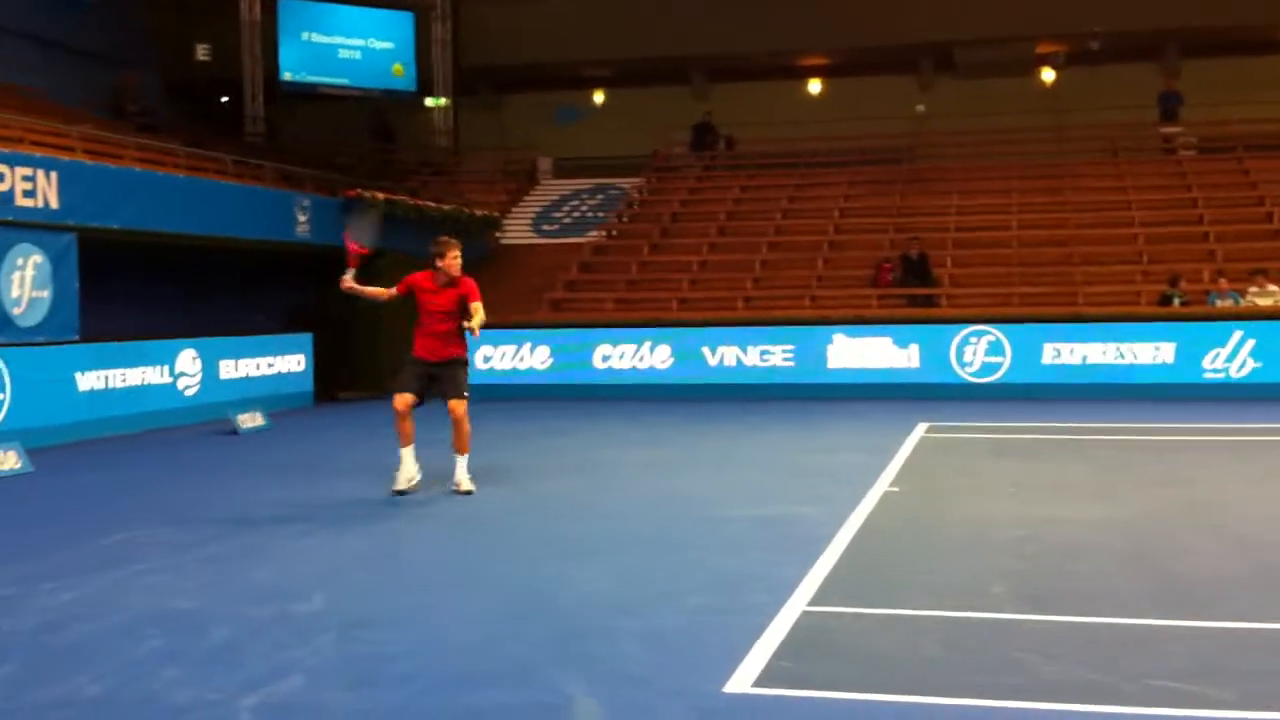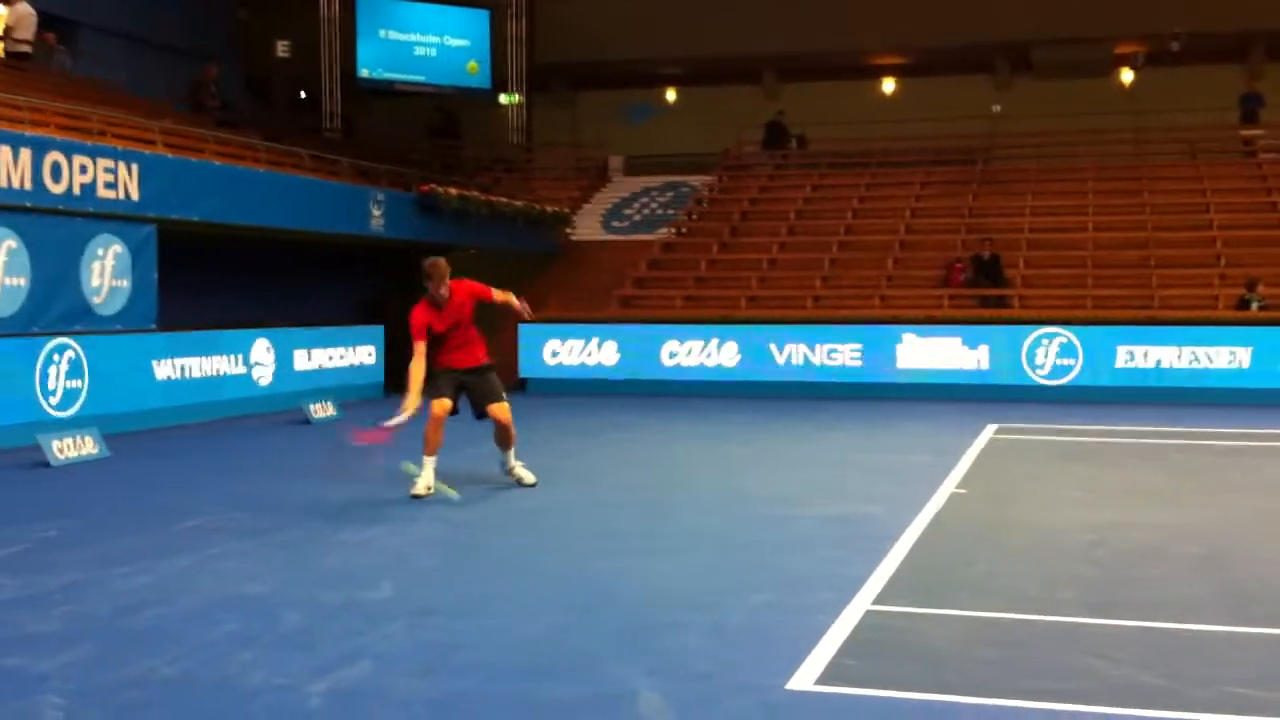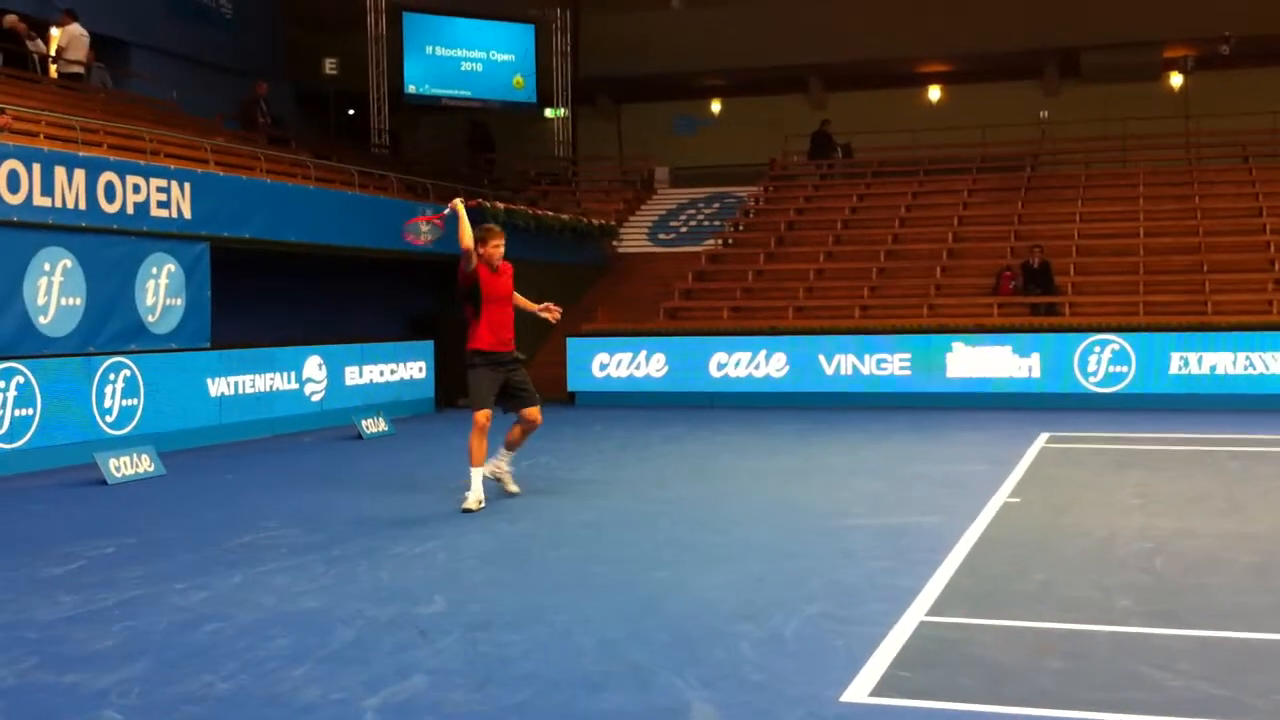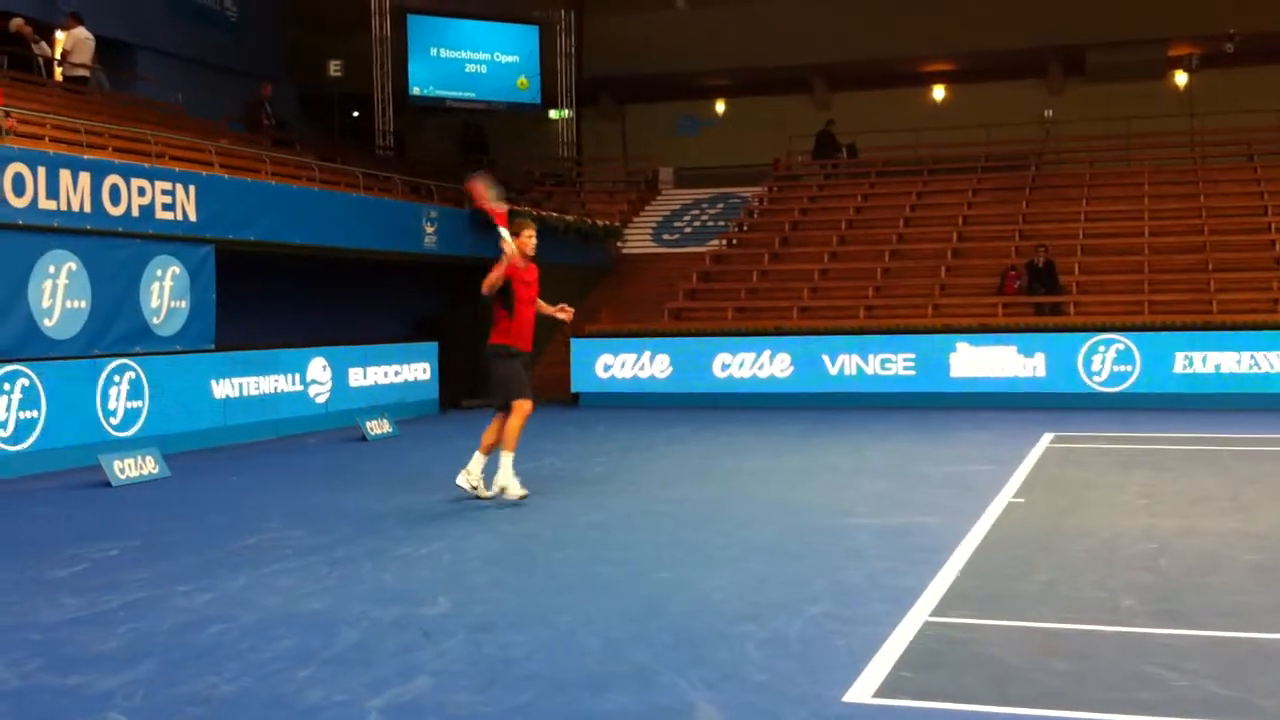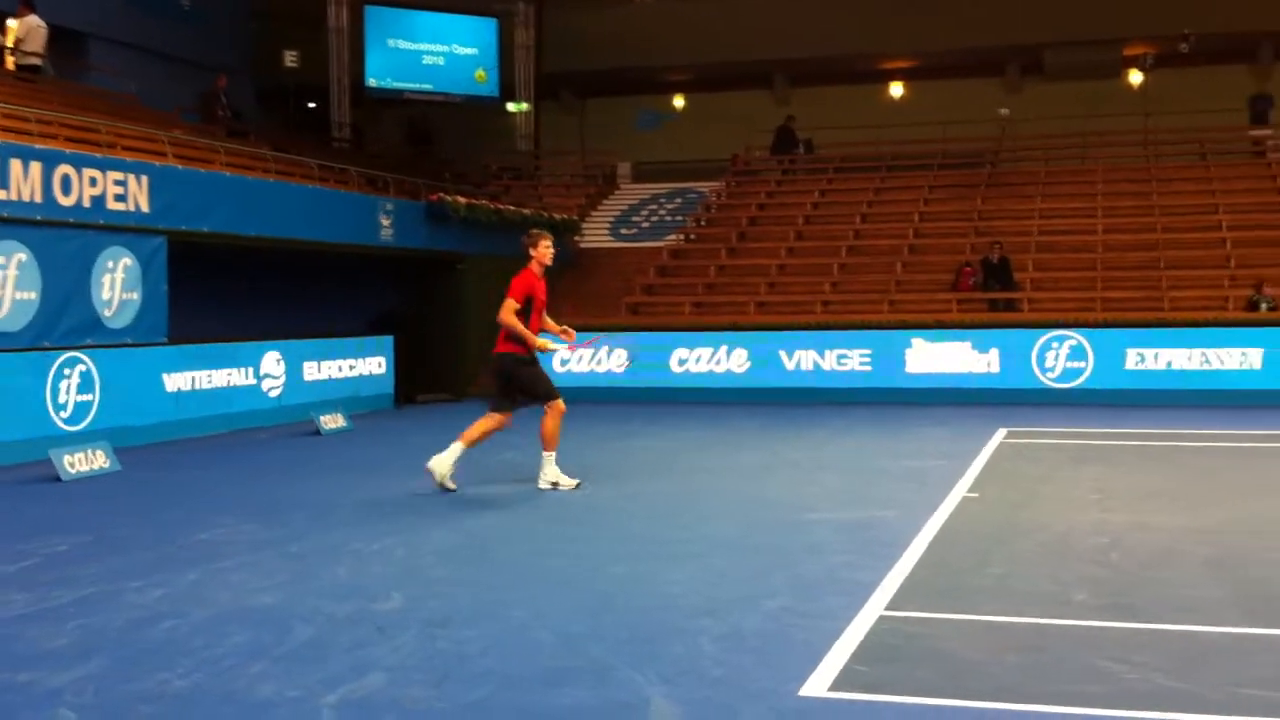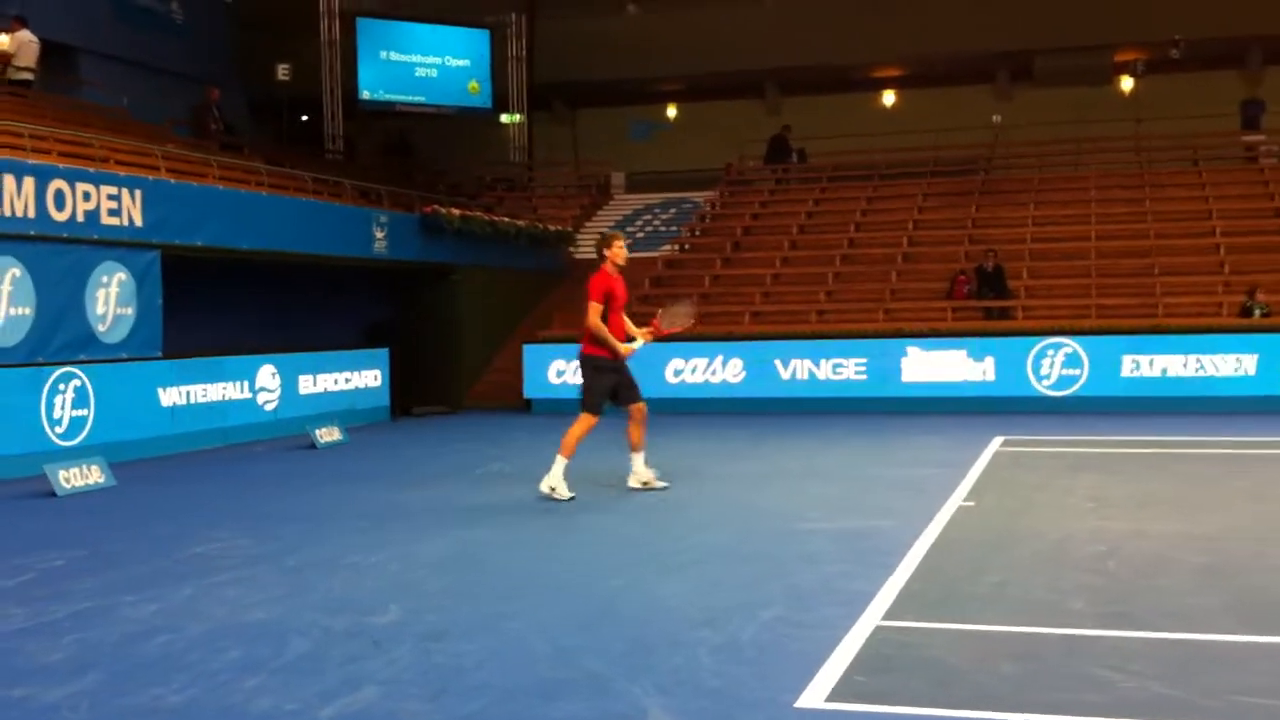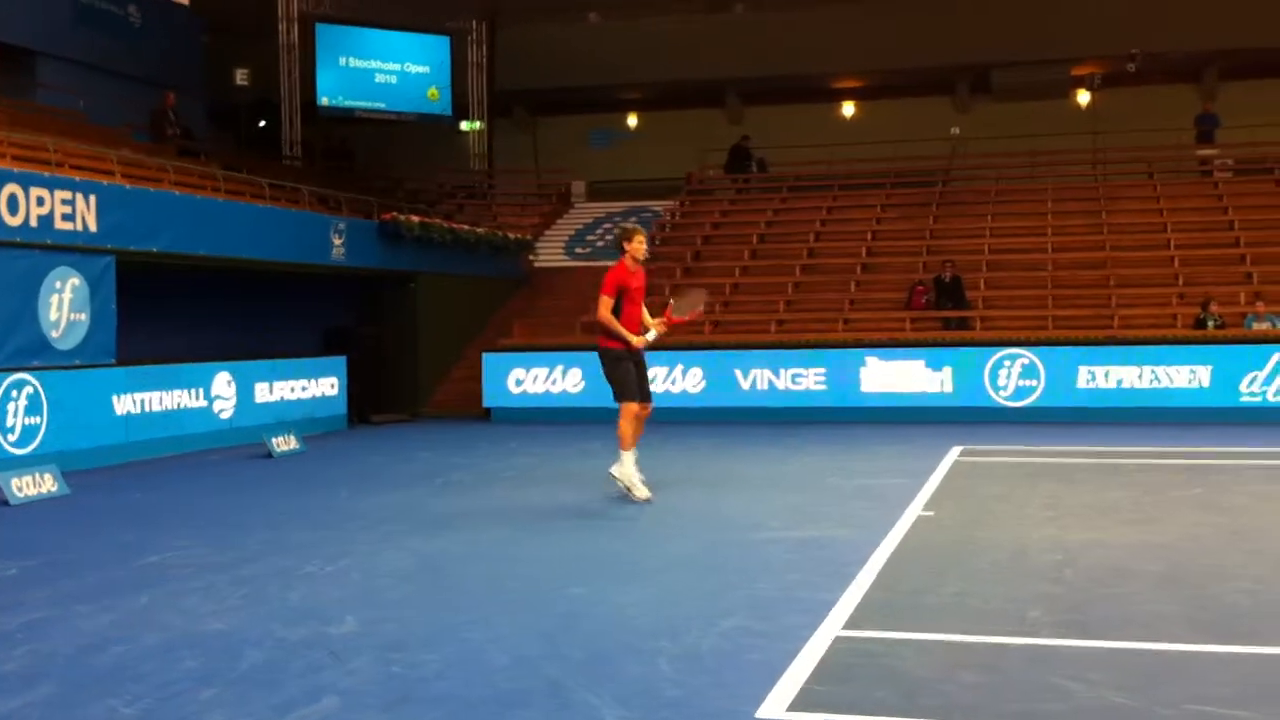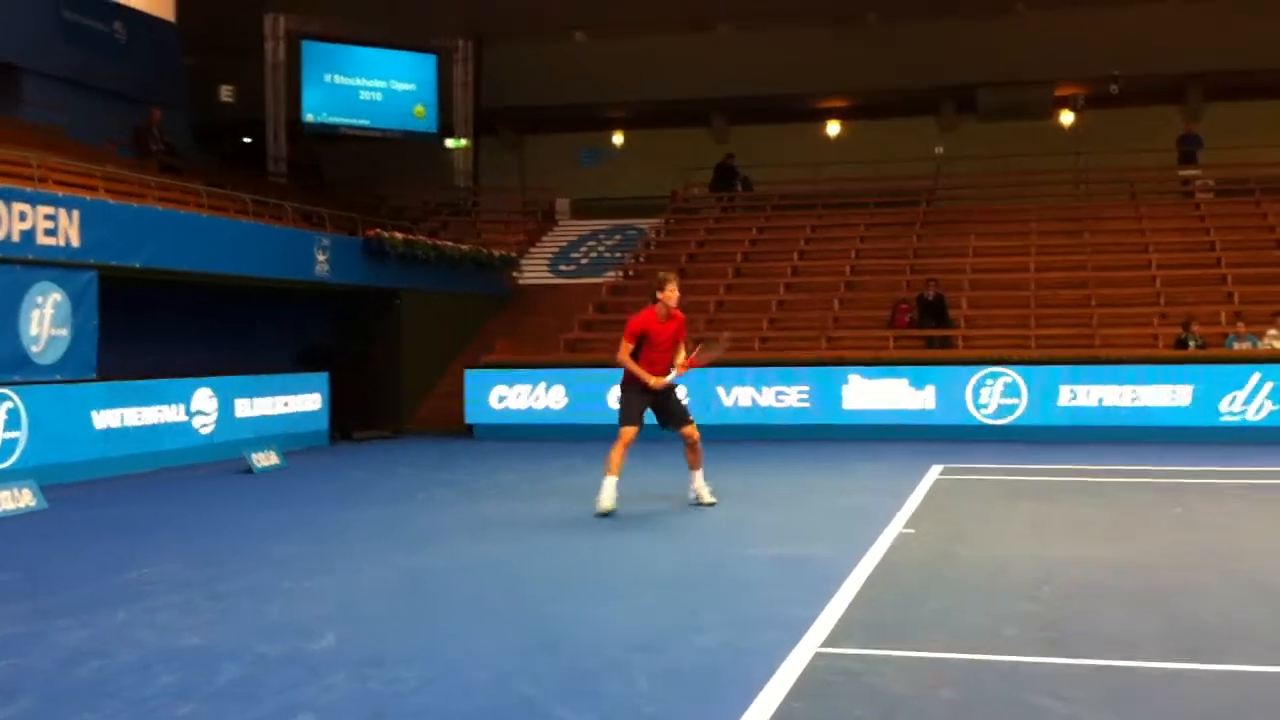
dt=0.4s
person 1, frame 1
left shoulder: (466, 285)
right shoulder: (416, 281)
left elbow: (479, 313)
right elbow: (388, 294)
left wrist: (474, 324)
right wrist: (357, 288)
left hip: (453, 360)
right hip: (421, 359)
left knee: (458, 411)
right knee: (401, 405)
left ankle: (461, 474)
right ankle: (408, 468)
person 1, frame 2
left shoulder: (468, 288)
right shoulder: (420, 314)
left elbow: (502, 297)
right elbow: (419, 358)
left wrist: (515, 302)
right wrist: (413, 396)
left hip: (479, 366)
right hip: (445, 370)
left knee: (503, 418)
right knee: (438, 411)
left ankle: (511, 464)
right ankle: (427, 476)
person 1, frame 3
left shoulder: (506, 269)
right shoulder: (470, 271)
right elbow: (465, 247)
left wrist: (537, 309)
right wrist: (460, 211)
left hip: (509, 358)
right hip: (481, 360)
left knee: (532, 418)
right knee: (481, 420)
left ankle: (498, 465)
right ankle: (476, 490)
person 1, frame 4
left shoulder: (533, 270)
right shoulder: (506, 269)
right elbow: (487, 289)
left wrist: (553, 311)
right wrist: (505, 261)
left hip: (521, 352)
right hip: (503, 350)
left knee: (505, 415)
right knee: (522, 406)
left ankle: (472, 473)
right ankle: (505, 476)
person 1, frame 5
left shoulder: (539, 280)
right shoulder: (524, 280)
right elbow: (505, 317)
left wrist: (557, 329)
right wrist: (534, 340)
left hip: (509, 357)
right hip: (515, 357)
left knee: (499, 418)
right knee: (556, 407)
left ankle: (443, 461)
right ankle: (549, 473)
person 1, frame 6
left shoulder: (619, 280)
right shoulder: (599, 280)
right elbow: (593, 322)
left wrist: (636, 332)
right wrist: (618, 346)
left hip: (613, 360)
right hip: (597, 359)
left knee: (639, 410)
right knee: (588, 419)
left ankle: (638, 473)
right ankle: (554, 479)
person 1, frame 7
left shoulder: (640, 273)
right shoulder: (615, 274)
right elbow: (602, 314)
left wrist: (650, 323)
right wrist: (630, 337)
left hip: (633, 350)
right hip: (614, 350)
left knee: (644, 409)
right knee: (630, 408)
left ankle: (623, 467)
right ankle: (628, 474)
person 1, frame 8
left shoulder: (679, 319)
right shoulder: (639, 321)
right elbow: (622, 357)
left wrist: (679, 363)
right wrist: (649, 379)
left hip: (663, 385)
right hip: (636, 386)
left knee: (692, 436)
right knee: (626, 436)
left ankle: (698, 487)
right ankle: (607, 494)
